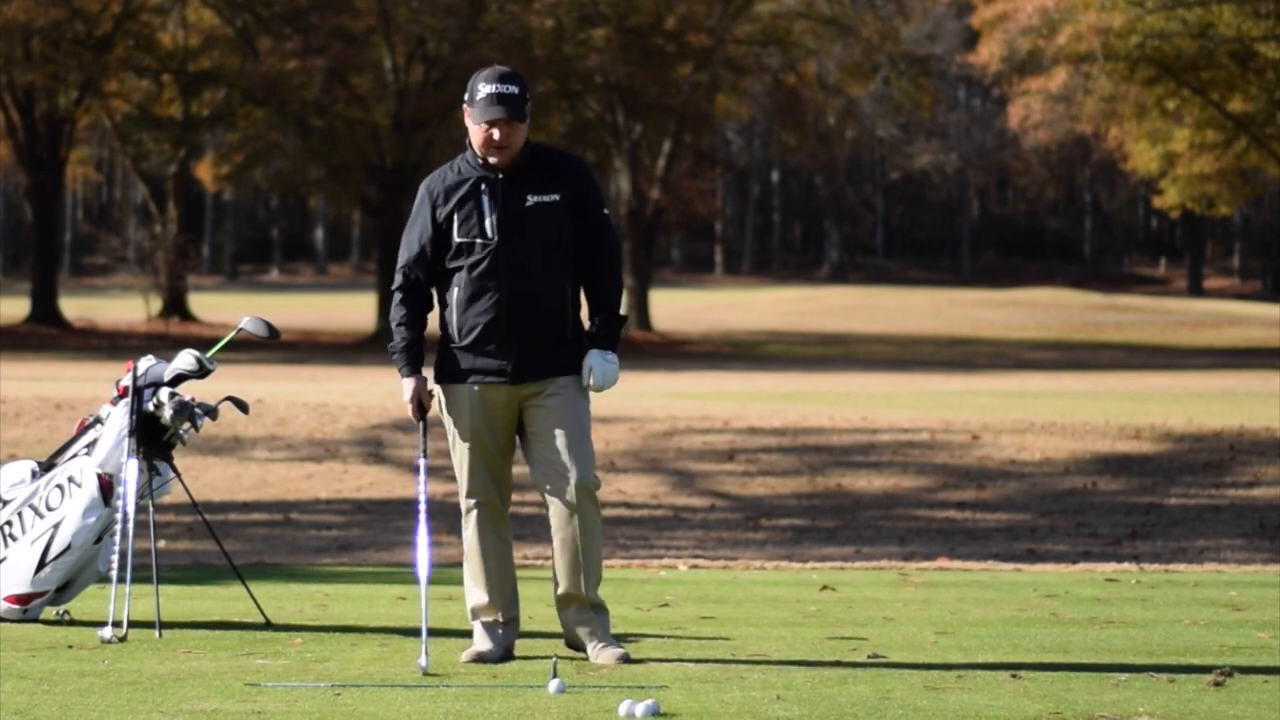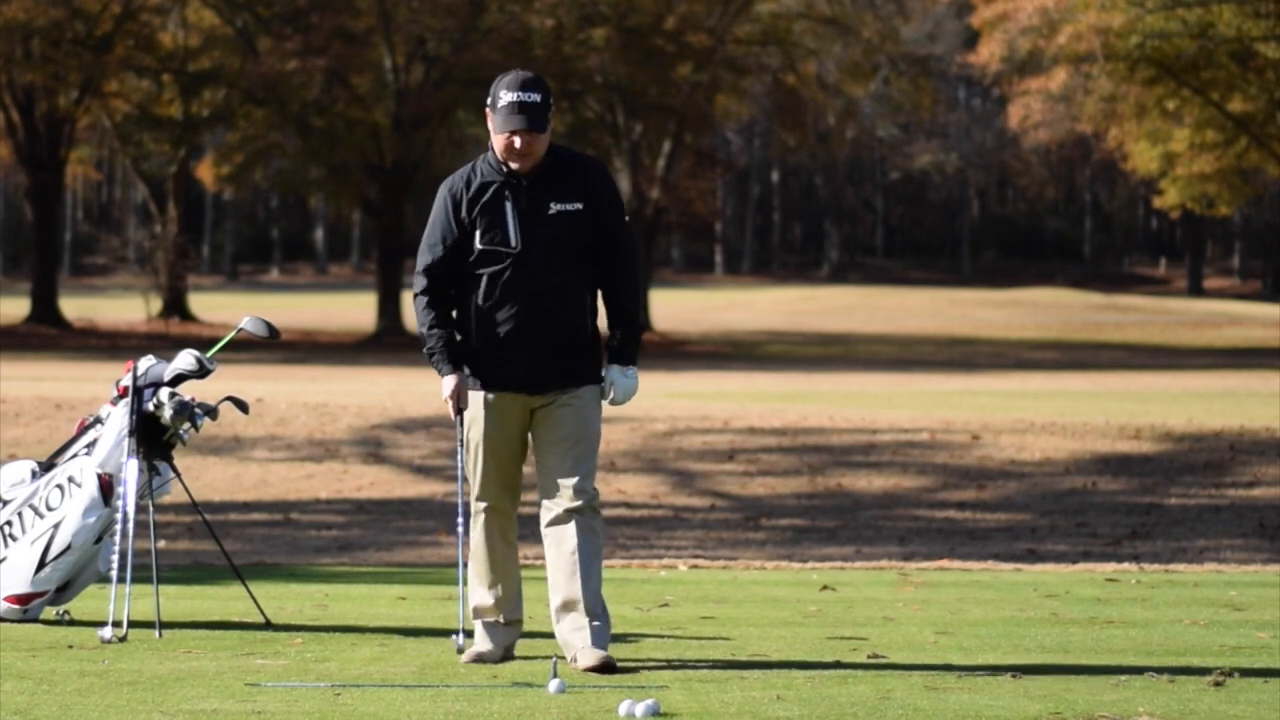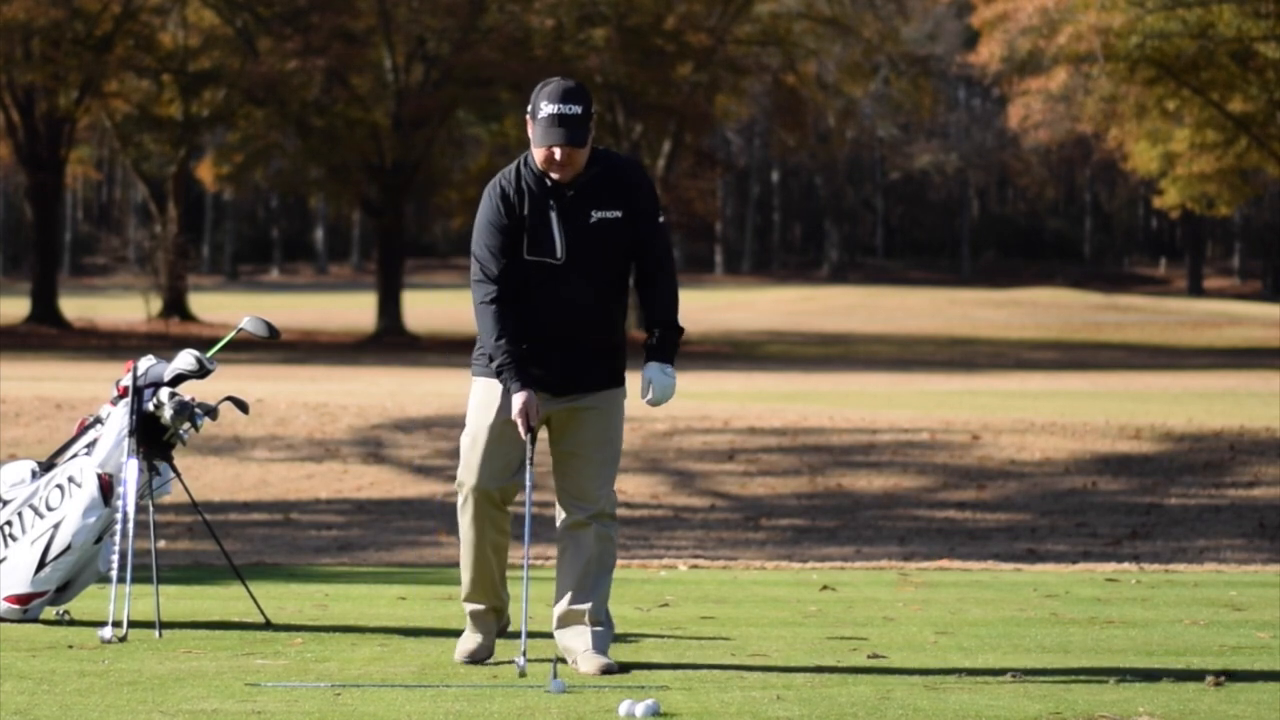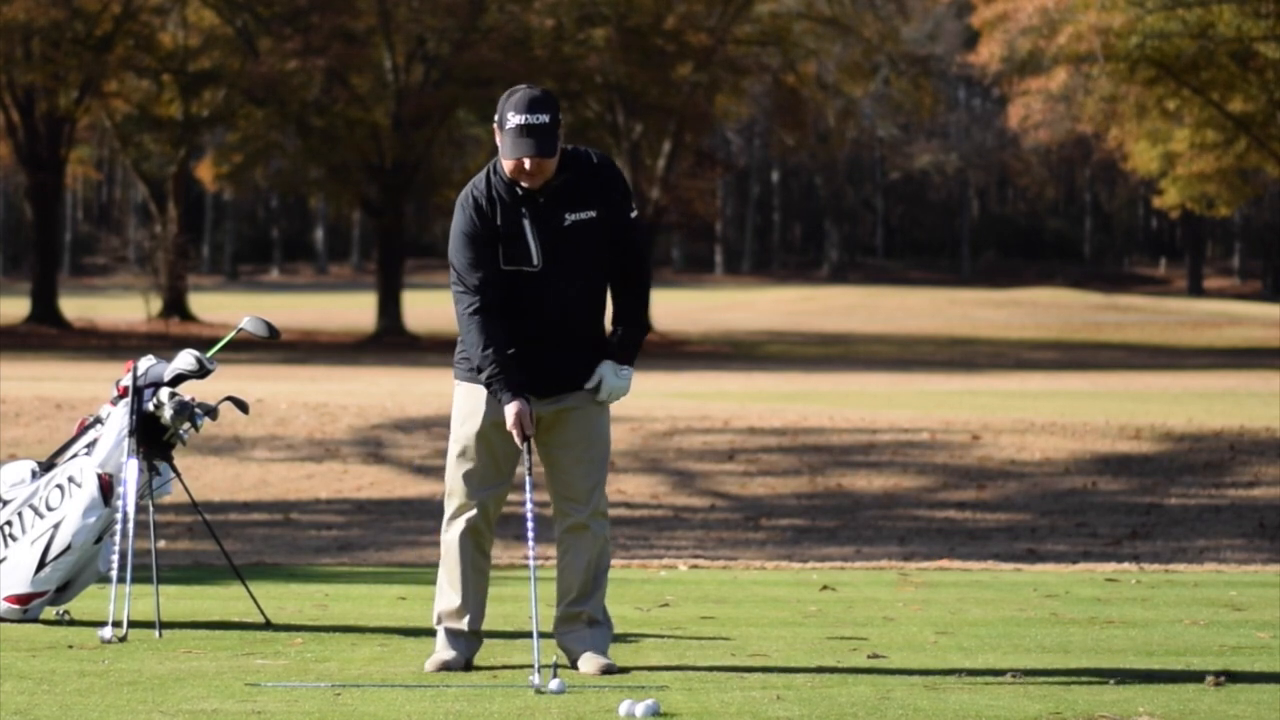
dt=0.4s
person 1, frame 1
left shoulder: (567, 175)
right shoulder: (441, 188)
left elbow: (602, 260)
right elbow: (410, 284)
left wrist: (604, 339)
right wrist: (409, 366)
left hip: (556, 369)
right hip: (471, 373)
left knee: (574, 487)
right knee: (482, 503)
left ankle: (586, 624)
right ankle: (493, 627)
person 1, frame 2
left shoulder: (589, 179)
right shoulder: (462, 189)
left elbow: (620, 270)
right elbow: (430, 283)
left wrist: (623, 353)
right wrist: (448, 364)
left hip: (571, 377)
right hip: (486, 378)
left knee: (572, 499)
right knee: (489, 506)
left ankle: (581, 632)
right ankle: (495, 628)
person 1, frame 3
left shoulder: (627, 181)
right shoulder: (504, 192)
left elbow: (654, 269)
right elbow: (492, 293)
left wrist: (660, 352)
right wrist: (517, 382)
left hip: (594, 378)
right hip: (508, 371)
left knee: (590, 506)
right knee: (479, 488)
left ankle: (583, 632)
right ankle: (483, 620)
person 1, frame 4
left shoulder: (600, 179)
right shoulder: (478, 201)
left elbow: (632, 267)
right elbow: (475, 305)
left wrist: (622, 352)
right wrist: (506, 392)
left hip: (579, 380)
right hip: (492, 378)
left knee: (585, 508)
right knee: (470, 502)
left ankle: (584, 635)
right ankle: (456, 635)
